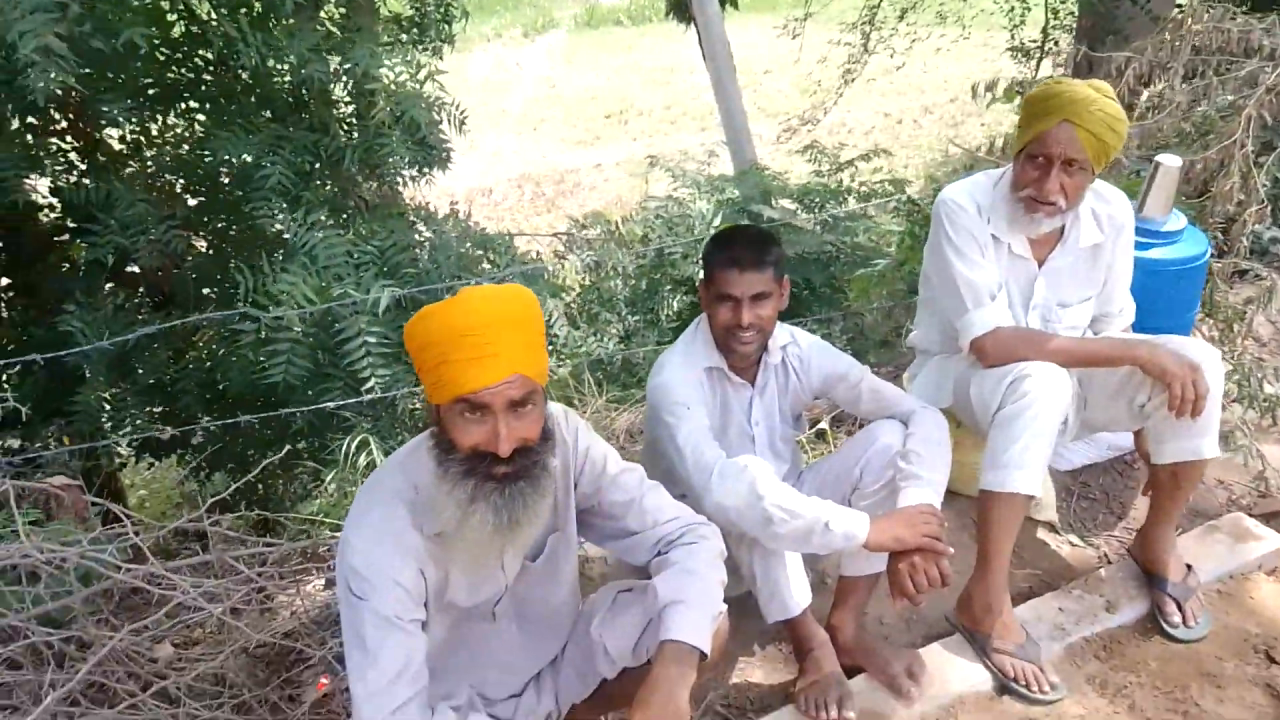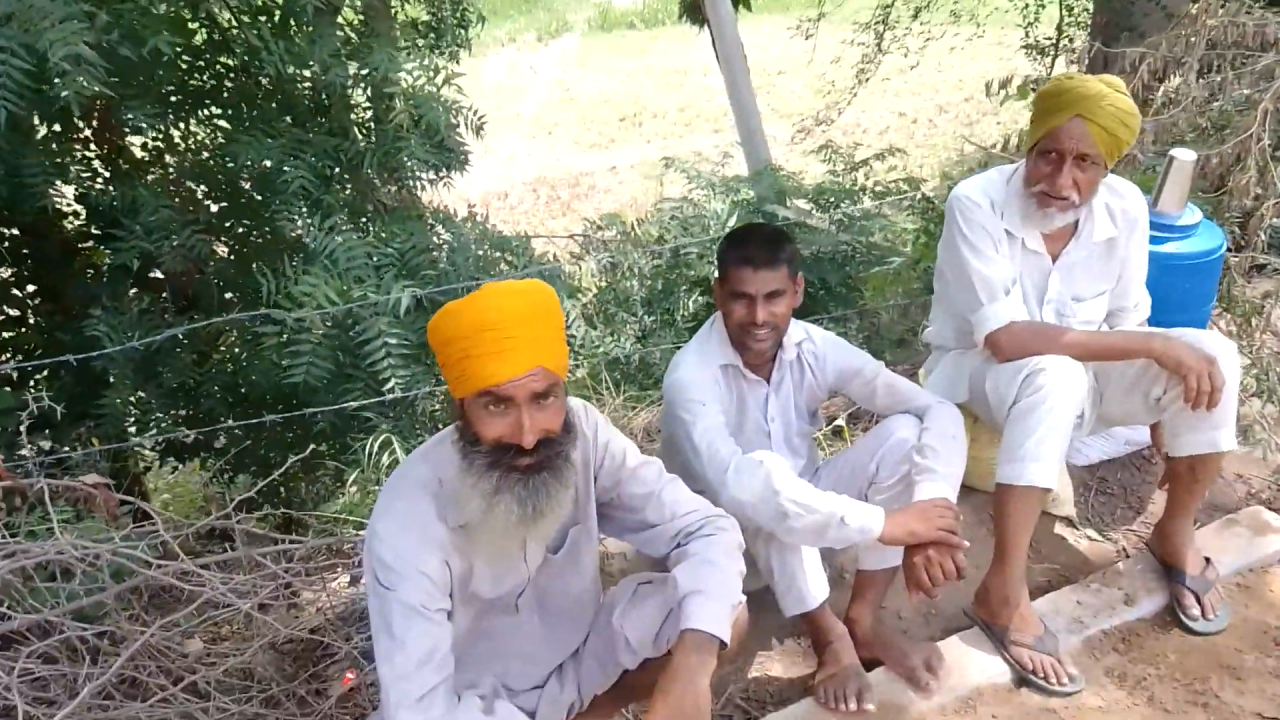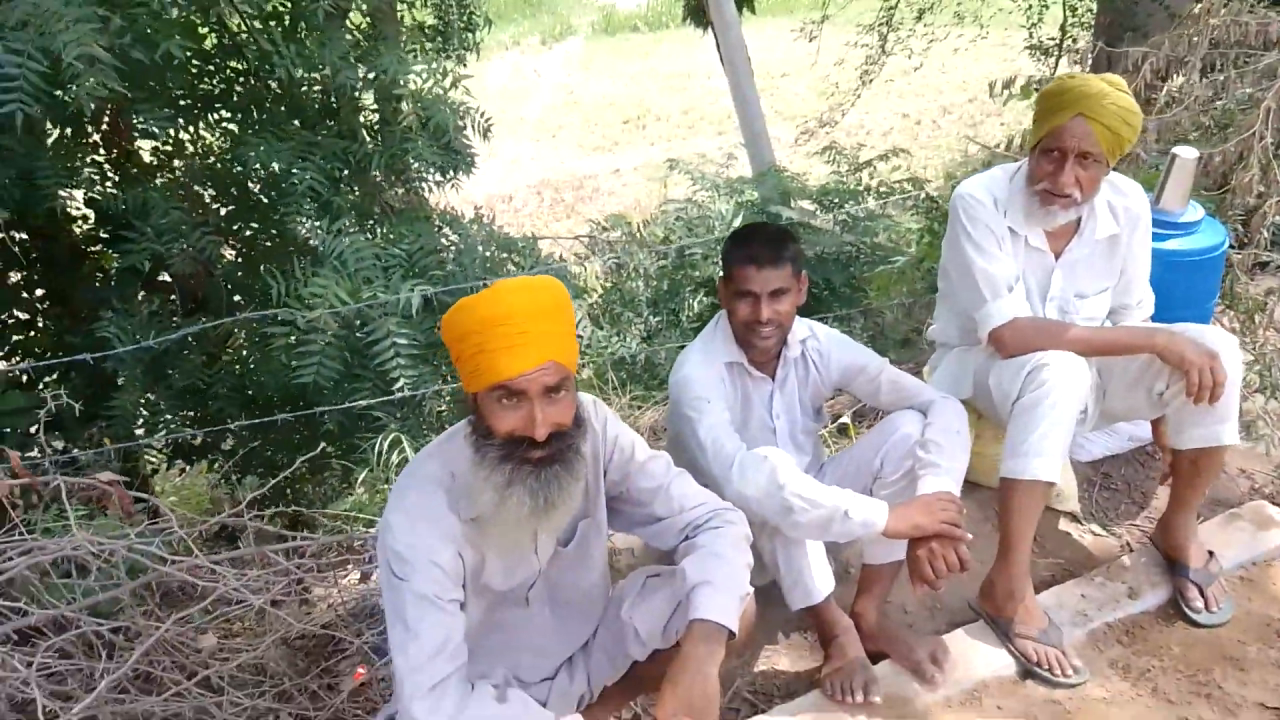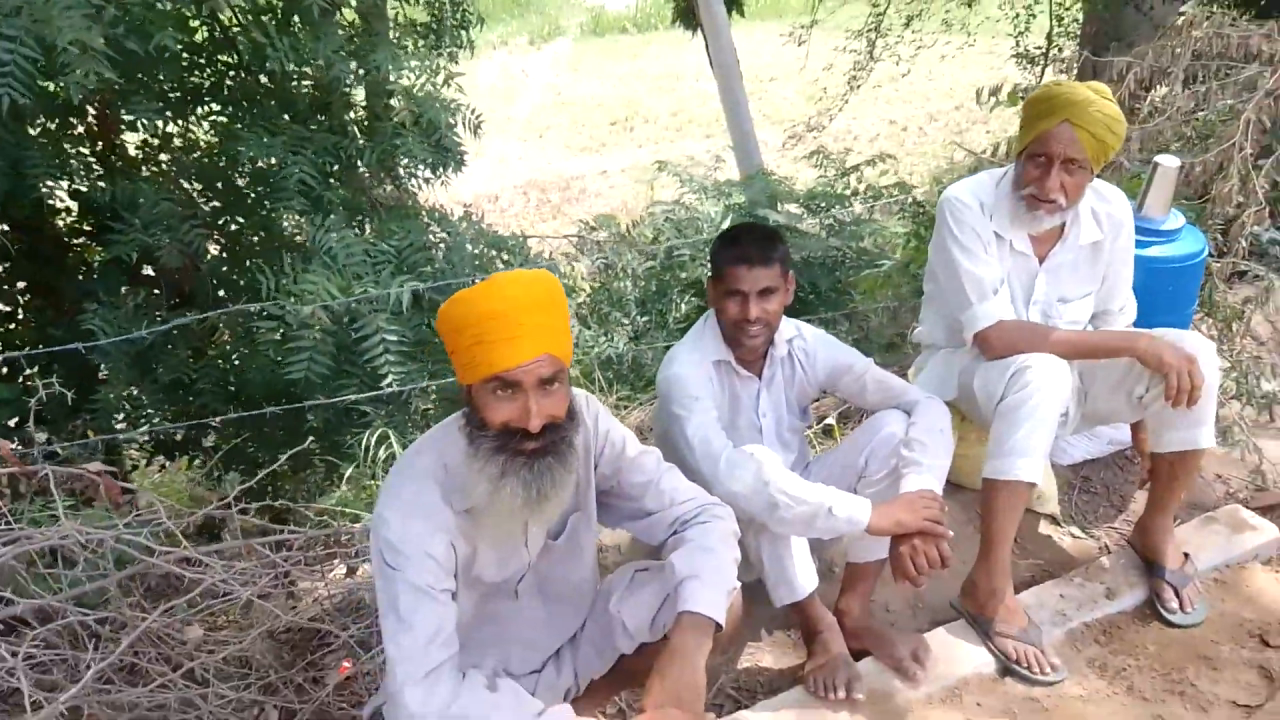
dt=0.1s
person 1, frame 1
left shoulder: (1112, 213)
right shoulder: (963, 207)
left elbow: (1111, 329)
right elbow: (991, 344)
left wrist: (1147, 428)
right wrist: (1140, 355)
left hip: (1058, 379)
right hip: (960, 374)
left knee: (1195, 363)
right knee: (1039, 380)
left ankle: (1156, 542)
right ankle: (984, 601)
person 1, frame 2
left shoulder: (1125, 207)
right shoulder: (976, 203)
left elbow: (1127, 324)
right elbow: (1005, 339)
left wrist: (1163, 420)
right wrist: (1155, 347)
left hip: (1074, 373)
right hip: (975, 369)
left knee: (1211, 356)
right knee: (1055, 375)
left ankle: (1175, 535)
right ankle: (1002, 594)
person 1, frame 3
left shoulder: (1127, 204)
right shoulder: (980, 200)
left elbow: (1129, 320)
right elbow: (1009, 335)
left wrist: (1164, 416)
right wrist: (1157, 342)
left hip: (1076, 370)
right hip: (980, 367)
left knee: (1213, 350)
right knee: (1057, 370)
left ankle: (1178, 529)
right ankle: (1007, 587)
person 1, frame 4
left shoulder: (1110, 211)
right shoulder: (967, 205)
left elbow: (1111, 325)
right elbow: (994, 337)
left wrist: (1143, 420)
right wrist: (1139, 346)
left hip: (1059, 373)
right hip: (964, 370)
left knee: (1191, 356)
right knee: (1040, 372)
left ankle: (1156, 531)
right ankle: (989, 586)
person 2, frame 1
left shoulder: (800, 351)
right shoulder: (676, 378)
left elbow: (923, 417)
right elbow: (718, 491)
left wrist: (915, 516)
right wrist: (866, 530)
left hip: (789, 522)
left knee: (889, 438)
right knee: (747, 478)
left ankle: (845, 630)
right ankle: (811, 644)
person 2, frame 2
left shoulder: (815, 348)
right shoulder: (691, 375)
left elbow: (938, 411)
right elbow: (734, 487)
left wrist: (930, 510)
right wrist: (881, 524)
left hip: (807, 517)
left knee: (904, 432)
right knee: (764, 472)
left ankle: (862, 623)
right ankle: (829, 637)
person 2, frame 3
left shoulder: (818, 345)
right shoulder: (697, 373)
left elbow: (942, 407)
right elbow: (740, 483)
left wrist: (934, 506)
right wrist: (885, 518)
left hip: (811, 512)
left knee: (909, 428)
right knee: (768, 471)
left ankle: (869, 616)
right ankle: (835, 630)
person 2, frame 4
left shoulder: (806, 345)
right shoulder: (685, 371)
left elbow: (925, 406)
right elbow: (726, 479)
left wrist: (917, 505)
right wrist: (868, 514)
left hip: (799, 510)
left knee: (893, 427)
right knee: (755, 468)
left ankle: (853, 614)
right ankle: (819, 628)
person 3, frame 1
left shoulder: (562, 436)
right shoulder: (384, 526)
left elbow: (689, 537)
left wrist: (671, 678)
left hip: (555, 661)
left knee: (705, 621)
person 3, frame 2
left shoulder: (582, 431)
right shoulder: (410, 515)
left elbow: (707, 529)
left wrist: (691, 667)
left hip: (575, 653)
left knee: (723, 613)
person 3, frame 3
left shoulder: (591, 427)
right shoulder: (422, 510)
left elbow: (714, 522)
left wrist: (699, 658)
left hip: (585, 646)
left knee: (731, 604)
person 3, frame 4
left shoulder: (582, 421)
right shoulder: (417, 499)
left elbow: (703, 517)
left wrist: (688, 649)
left hip: (572, 641)
left knee: (719, 599)
